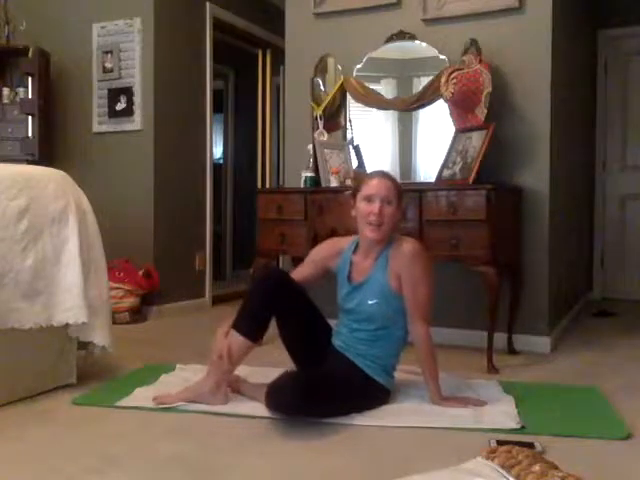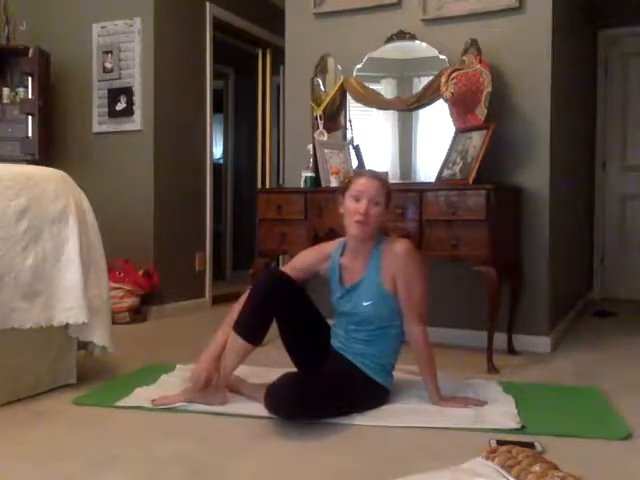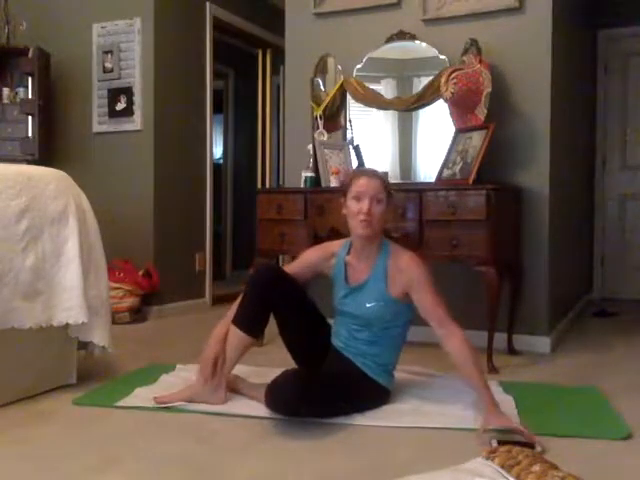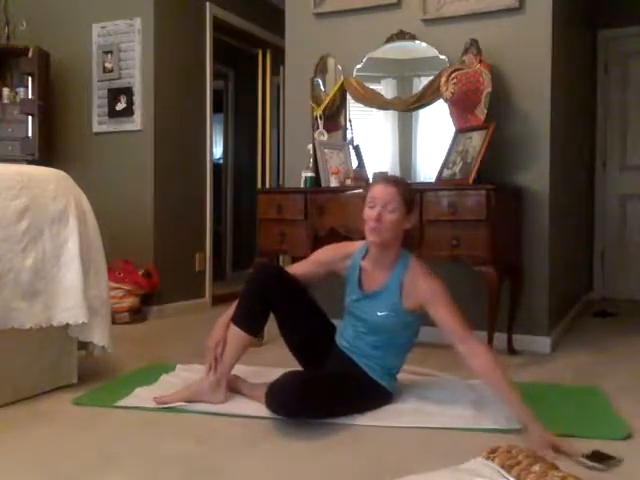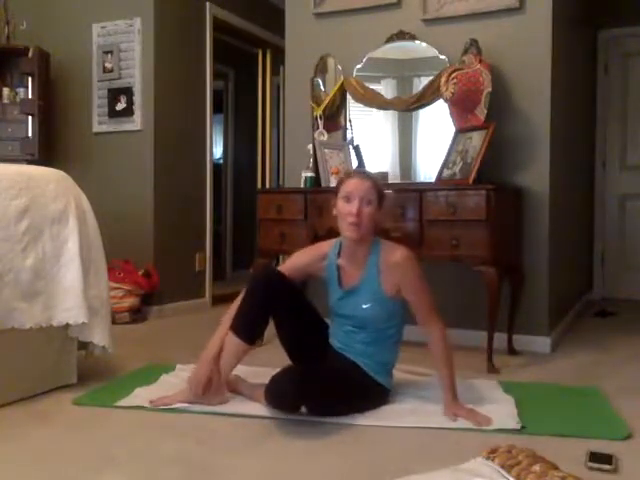
dt=1s
person 1, frame 1
left shoulder: (407, 253)
right shoulder: (335, 249)
left elbow: (419, 328)
right elbow: (279, 289)
left wrist: (437, 396)
right wrist: (227, 330)
left hip: (366, 380)
right hip: (330, 352)
left knee: (288, 392)
right knee: (270, 279)
left ankle: (237, 384)
right ankle: (214, 382)
person 1, frame 2
left shoulder: (399, 254)
right shoulder: (325, 255)
left elbow: (416, 328)
right elbow: (254, 294)
left wrist: (436, 396)
right wrist: (212, 353)
left hip: (366, 380)
right hip: (329, 353)
left knee: (288, 396)
right knee: (271, 283)
left ankle: (234, 384)
right ankle: (214, 383)
person 1, frame 3
left shoulder: (404, 265)
right shoulder: (329, 255)
left elbow: (449, 332)
right elbow: (261, 287)
left wrist: (491, 407)
right wrist: (220, 333)
left hip: (365, 381)
right hip: (329, 351)
left knee: (289, 392)
right knee: (267, 276)
left ankle: (235, 384)
right ankle: (213, 382)
person 1, frame 4
left shoulder: (420, 282)
right shoulder: (345, 255)
left elbow: (471, 347)
right elbow: (279, 281)
left wrist: (529, 422)
right wrist: (227, 319)
left hip: (366, 382)
right hip: (332, 350)
left knee: (289, 394)
right knee: (266, 275)
left ankle: (238, 385)
right ankle: (215, 382)
person 1, frame 5
left shoulder: (398, 261)
right shoulder: (320, 256)
left elbow: (434, 327)
right elbow: (251, 295)
left wrist: (451, 399)
right wrist: (210, 355)
left hip: (365, 381)
right hip: (328, 352)
left knee: (286, 390)
right knee: (267, 280)
left ankle: (234, 385)
right ankle: (214, 383)
